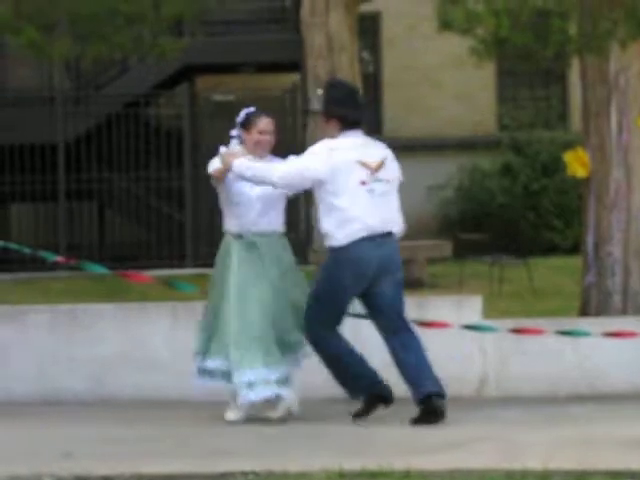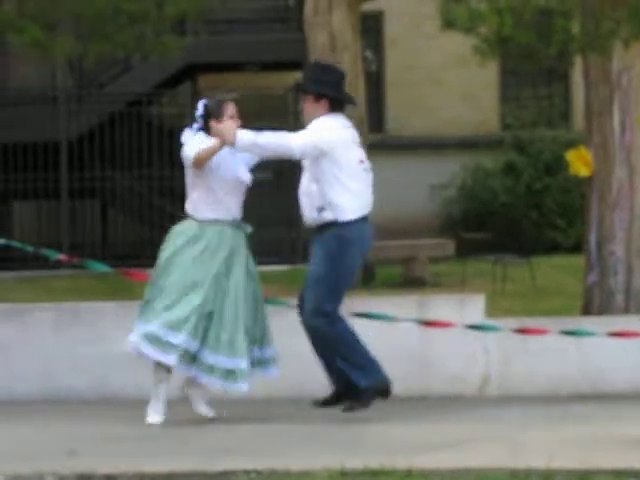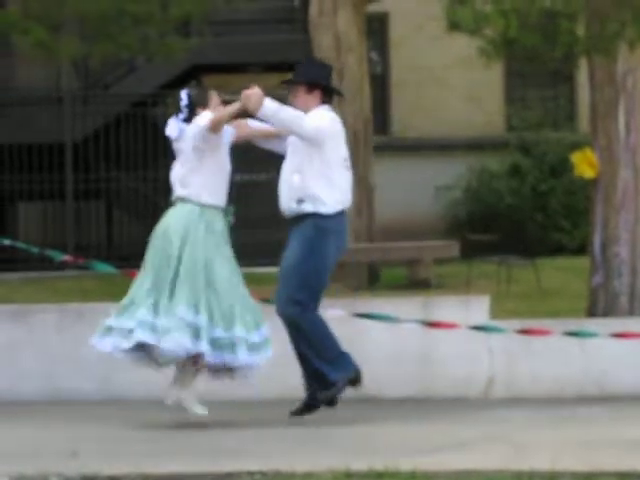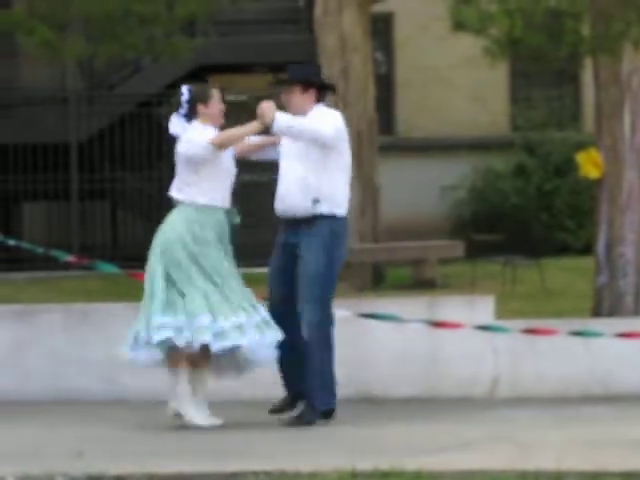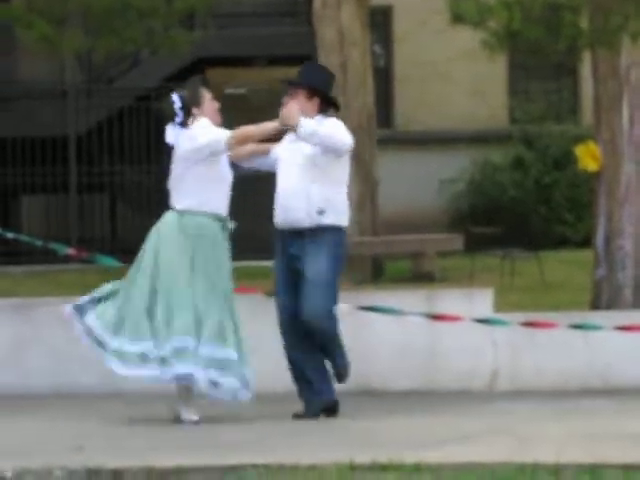
dt=0.4s
person 1, frame 1
left shoulder: (327, 151)
right shoulder: (381, 151)
left elbow: (284, 177)
left wrist: (239, 164)
left hip: (349, 256)
right hip: (386, 250)
left knee: (317, 328)
right knee: (396, 328)
left ankle: (373, 389)
right ankle: (430, 397)
person 1, frame 2
left shoulder: (327, 129)
right shoulder: (341, 132)
left elbow: (295, 144)
left wrist: (243, 137)
right wrist: (264, 147)
left hip: (342, 236)
right hip: (336, 234)
left knee: (319, 314)
right knee: (311, 310)
left ankle: (371, 381)
right ankle: (350, 382)
person 1, frame 3
left shoulder: (323, 121)
right shoulder: (319, 127)
left elbow: (299, 126)
right elbow: (286, 142)
left wrist: (264, 106)
left hip: (316, 229)
right hip: (314, 228)
left knee: (293, 306)
right knee: (295, 307)
left ankle: (340, 369)
right ankle: (322, 386)
person 1, frame 4
left shoulder: (329, 119)
right shoulder: (295, 132)
left elbow: (322, 137)
right elbow: (272, 147)
left wrist: (277, 120)
left hip: (323, 231)
right hip: (291, 231)
left knee: (311, 313)
right knee: (280, 308)
left ankle: (322, 399)
right ankle: (299, 388)
person 1, frame 5
left shoulder: (331, 128)
right shoulder: (294, 142)
left elbow: (344, 144)
right elbow: (268, 155)
left wrist: (299, 123)
right wrist: (234, 150)
left hip: (324, 241)
right hip: (290, 241)
left knee: (315, 314)
right knee: (292, 324)
left ankle: (332, 348)
right ankle: (321, 399)
person 2, frame 1
right shoulder: (224, 164)
right elbow: (217, 175)
left hip: (272, 253)
right hip: (237, 253)
left knee: (266, 321)
right knee: (239, 323)
person 2, frame 2
left shoulder: (235, 151)
right shoulder: (199, 150)
right elbow: (200, 156)
right wrist: (221, 140)
left hip: (228, 242)
right hip: (198, 239)
left knee: (229, 314)
right knee: (179, 313)
left ankle: (195, 388)
right ankle: (158, 398)
person 2, frame 3
left shoulder: (199, 136)
right shoulder: (201, 127)
left elbow: (242, 133)
right elbow: (217, 120)
right wrist: (245, 103)
left hip: (195, 228)
right hip: (192, 227)
left knee: (196, 305)
right knee: (204, 302)
left ankle: (181, 387)
person 2, frame 4
left shoulder: (208, 138)
right shoulder: (195, 135)
left elbow: (241, 148)
right elbow: (221, 141)
left wrist: (278, 139)
right wrist: (260, 124)
left hip: (208, 233)
right hip: (189, 231)
left knee: (206, 312)
right knee: (200, 312)
left ankle: (182, 397)
right ankle: (186, 398)
person 2, frame 5
left shoulder: (200, 144)
right shoulder: (198, 134)
left elbow: (237, 151)
right elbow: (235, 140)
right wrist: (279, 124)
left hip: (205, 239)
right hip: (184, 236)
left knee: (202, 322)
left ankle: (184, 400)
